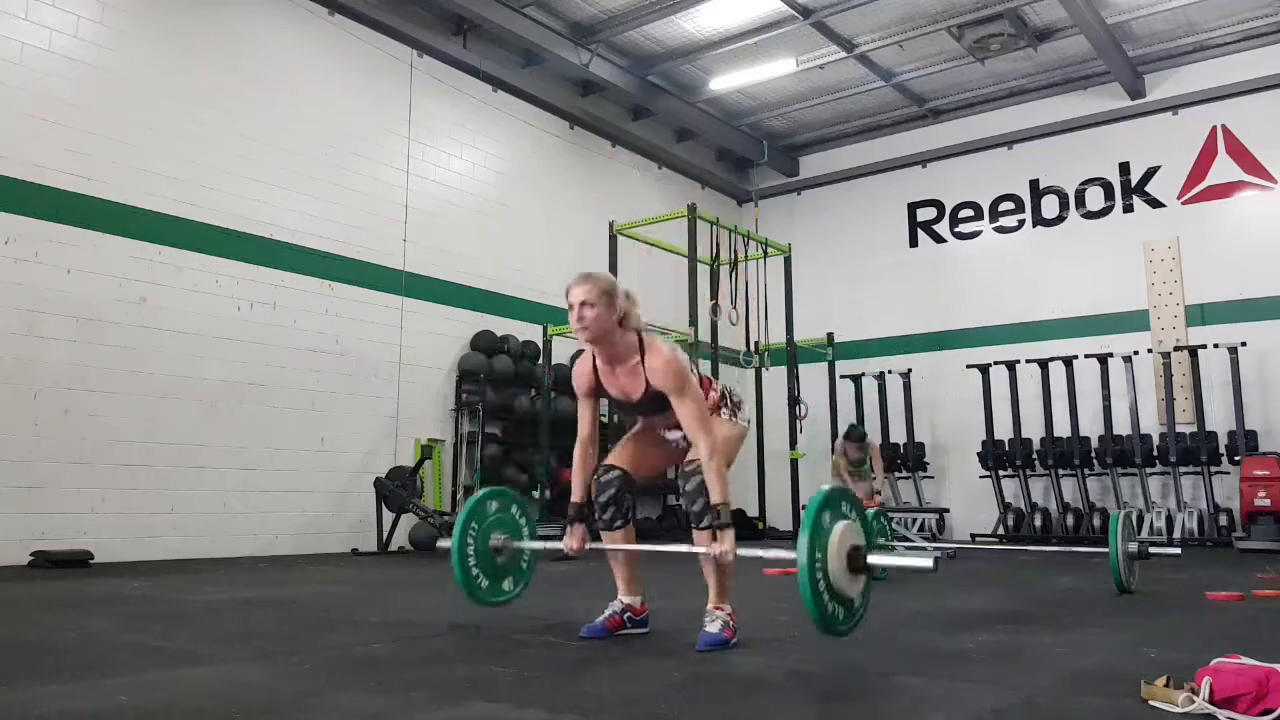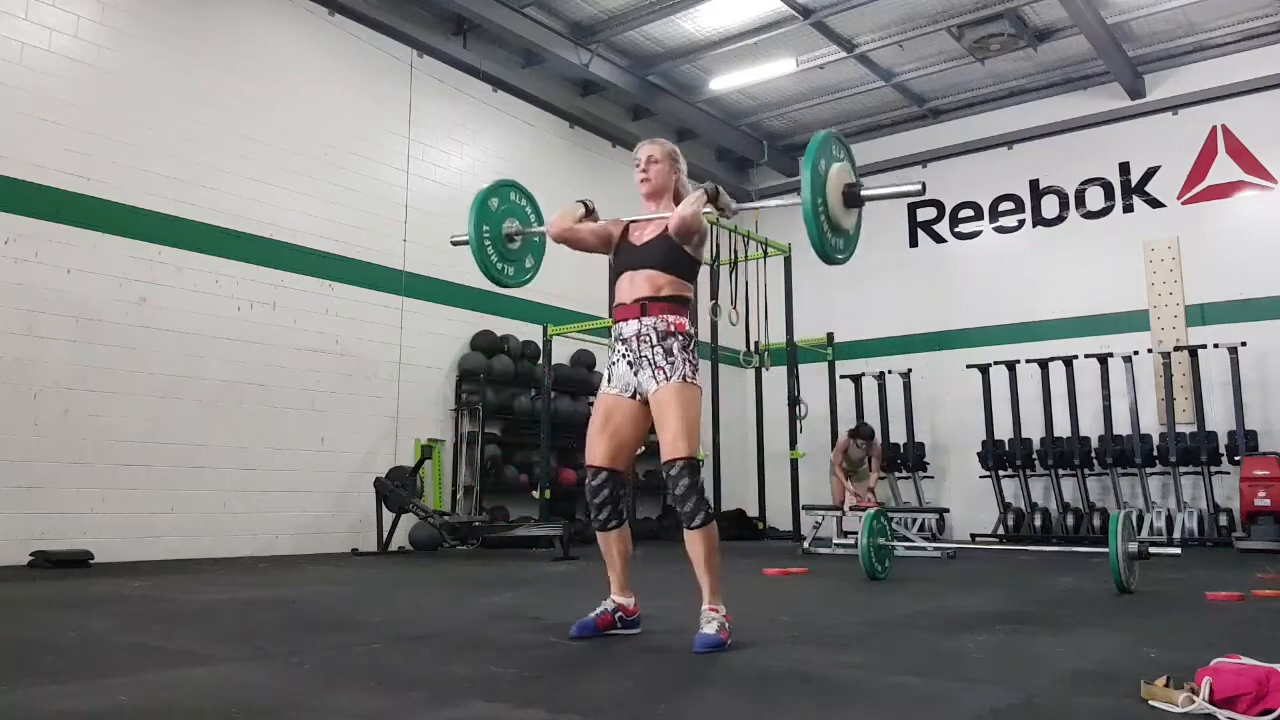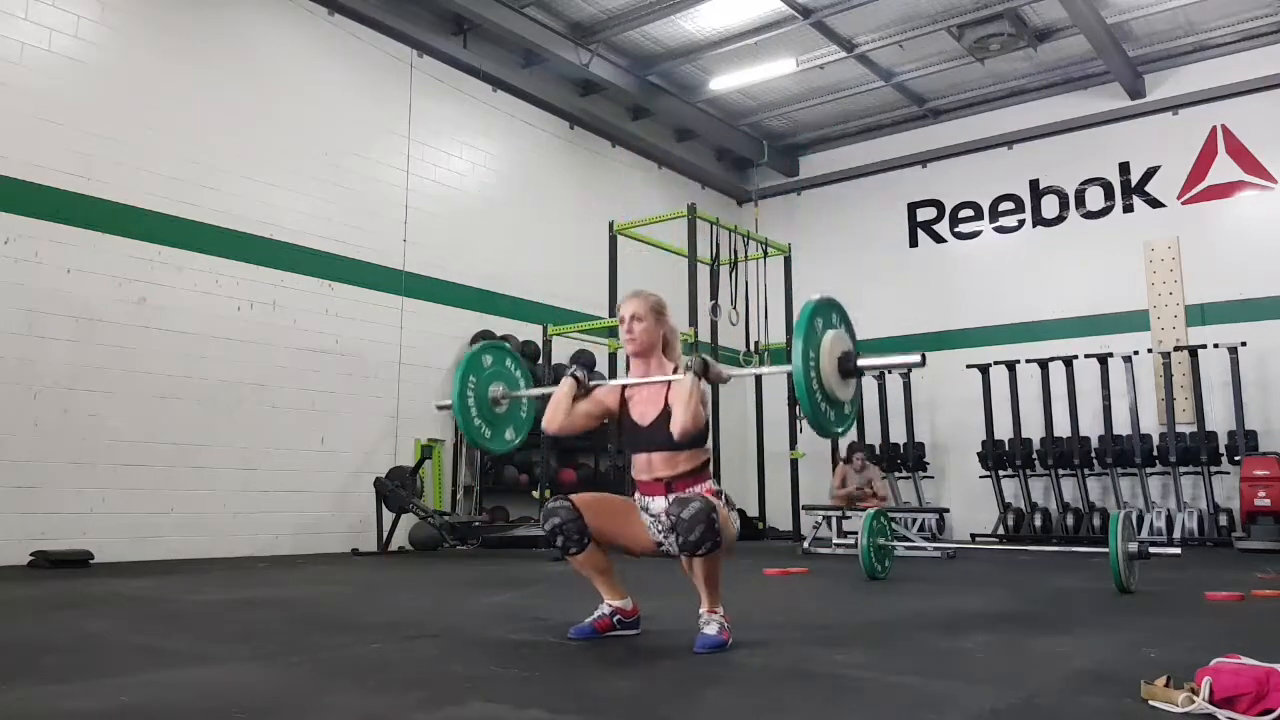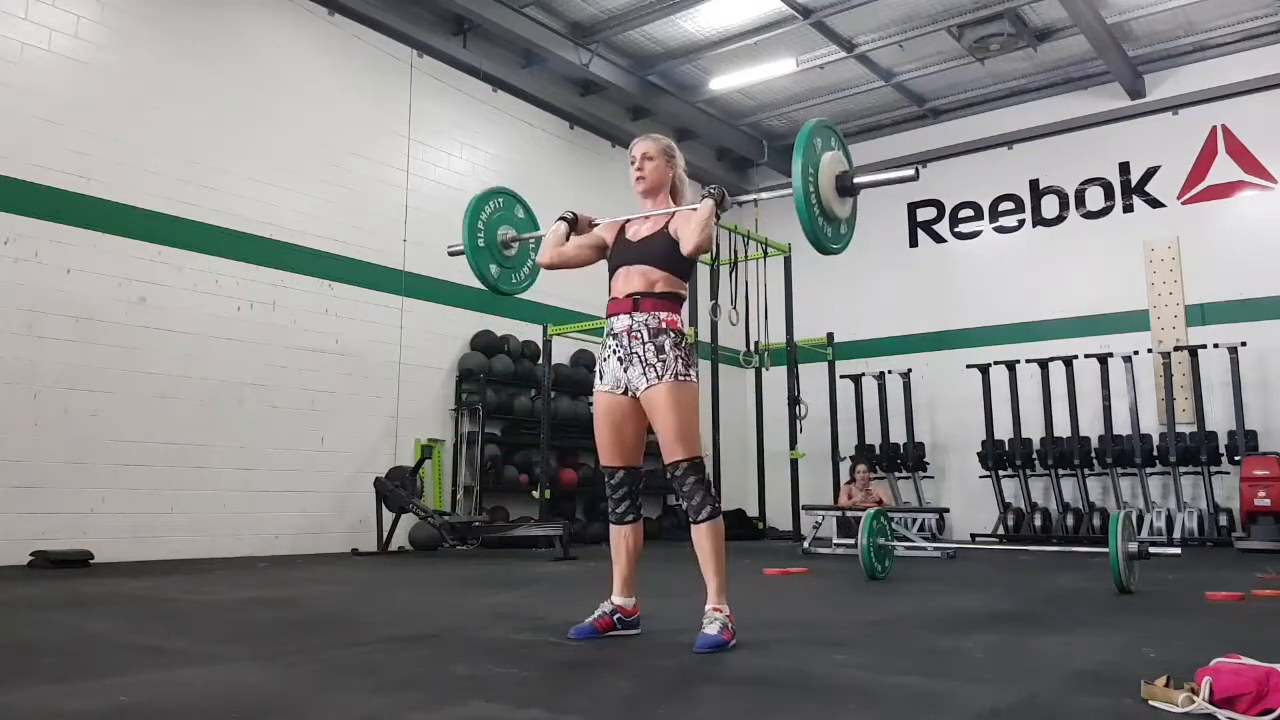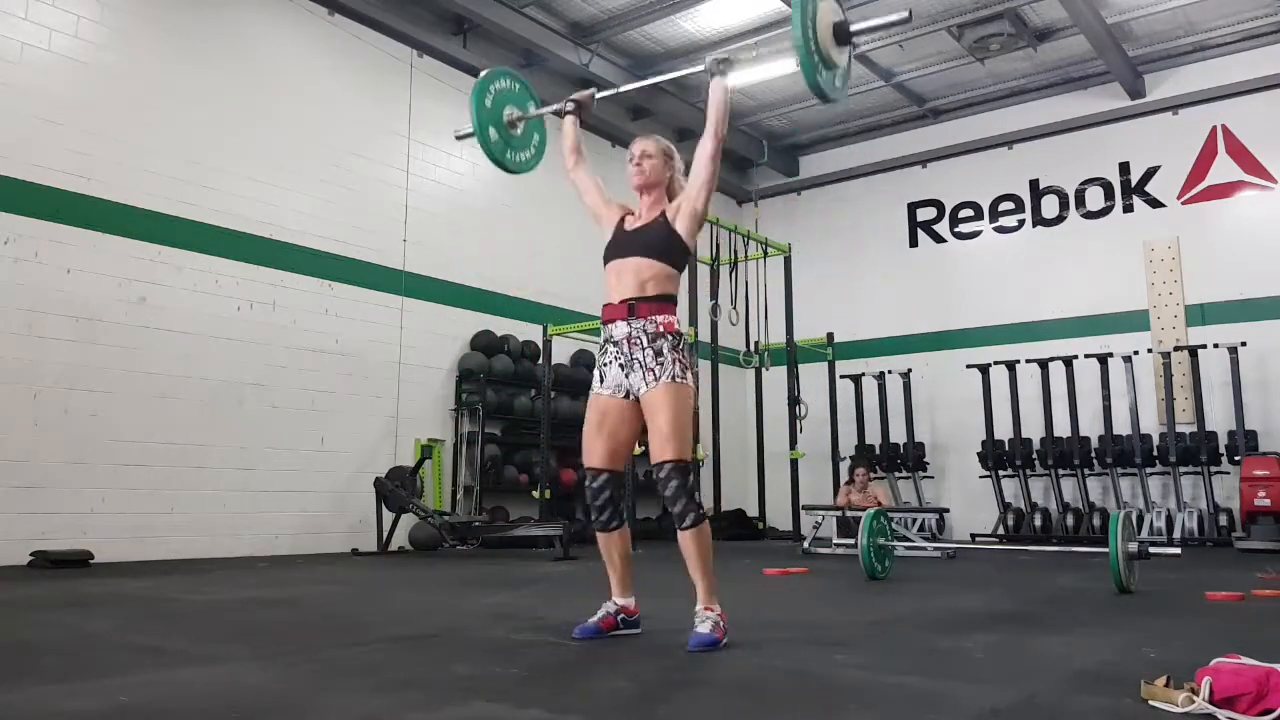
dt=0.7s
person 1, frame 1
left shoulder: (661, 360)
right shoulder: (586, 367)
left elbow: (703, 438)
right elbow: (585, 445)
left wrist: (723, 525)
right wrist: (577, 519)
left hip: (718, 414)
right hip: (662, 426)
left knee: (694, 484)
right knee: (610, 484)
left ankle: (720, 614)
right ankle: (629, 603)
person 1, frame 2
left shoulder: (688, 224)
right shoulder: (620, 231)
left elbow: (681, 223)
right elbow: (558, 231)
left wrist: (707, 197)
right wrist: (583, 209)
left hip: (668, 348)
right hip: (622, 354)
left knee: (681, 477)
right knee: (599, 482)
left ankle: (714, 609)
right ankle: (622, 604)
person 1, frame 3
left shoulder: (683, 382)
right shoulder: (615, 394)
left elbow: (683, 427)
right elbow: (554, 424)
left wrist: (695, 374)
right wrist: (572, 381)
left hip: (699, 505)
right hip: (646, 512)
left knee: (692, 515)
right knee: (559, 515)
left ankle: (712, 614)
right ankle: (619, 607)
person 1, frame 4
left shoulder: (682, 218)
right shoulder: (614, 228)
left elbow: (696, 243)
right elbow: (547, 257)
left wrist: (711, 203)
right wrist: (569, 226)
left hip: (661, 344)
right hip: (615, 347)
left knee: (686, 476)
right knee: (619, 485)
left ankle: (717, 611)
right ankle: (622, 604)
person 1, frame 5
left shoulder: (681, 209)
right shoulder: (615, 213)
left elbow: (712, 139)
right elbow: (574, 163)
left wrist: (718, 80)
right wrist: (572, 114)
left hip: (658, 345)
right hip: (613, 348)
left knee: (673, 480)
right knee: (599, 487)
left ankle: (708, 611)
right ankle: (621, 604)
